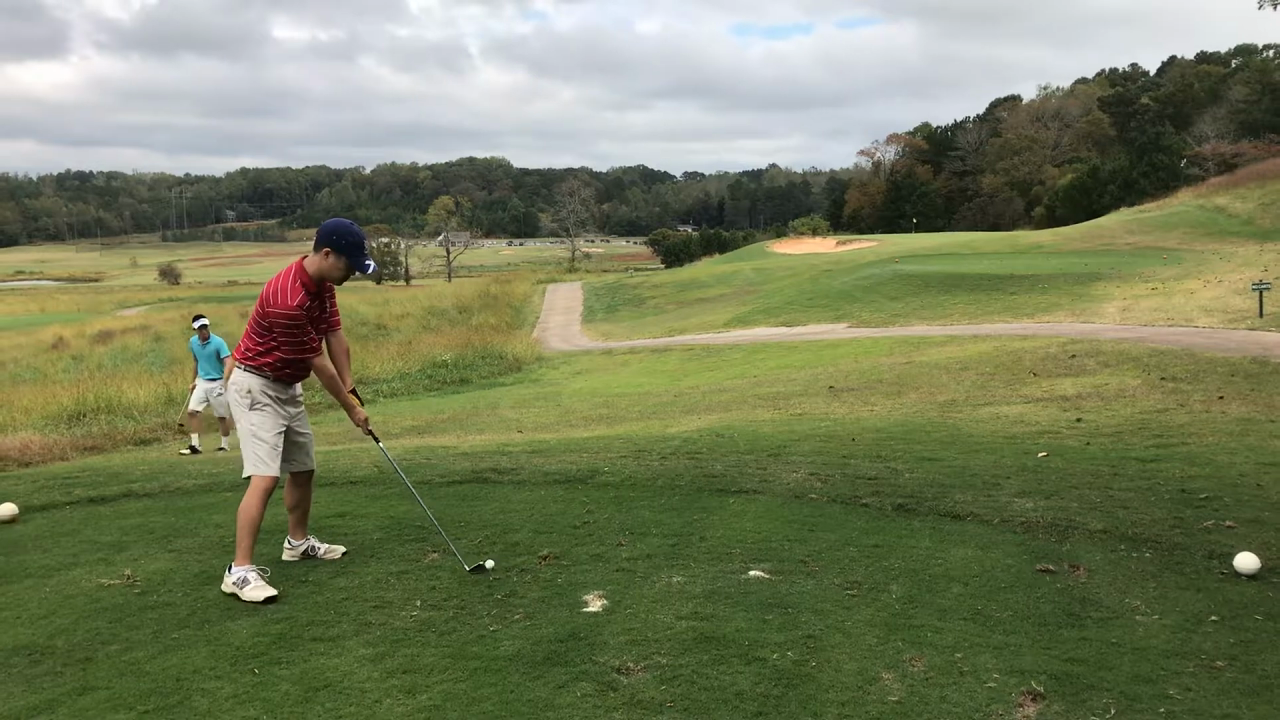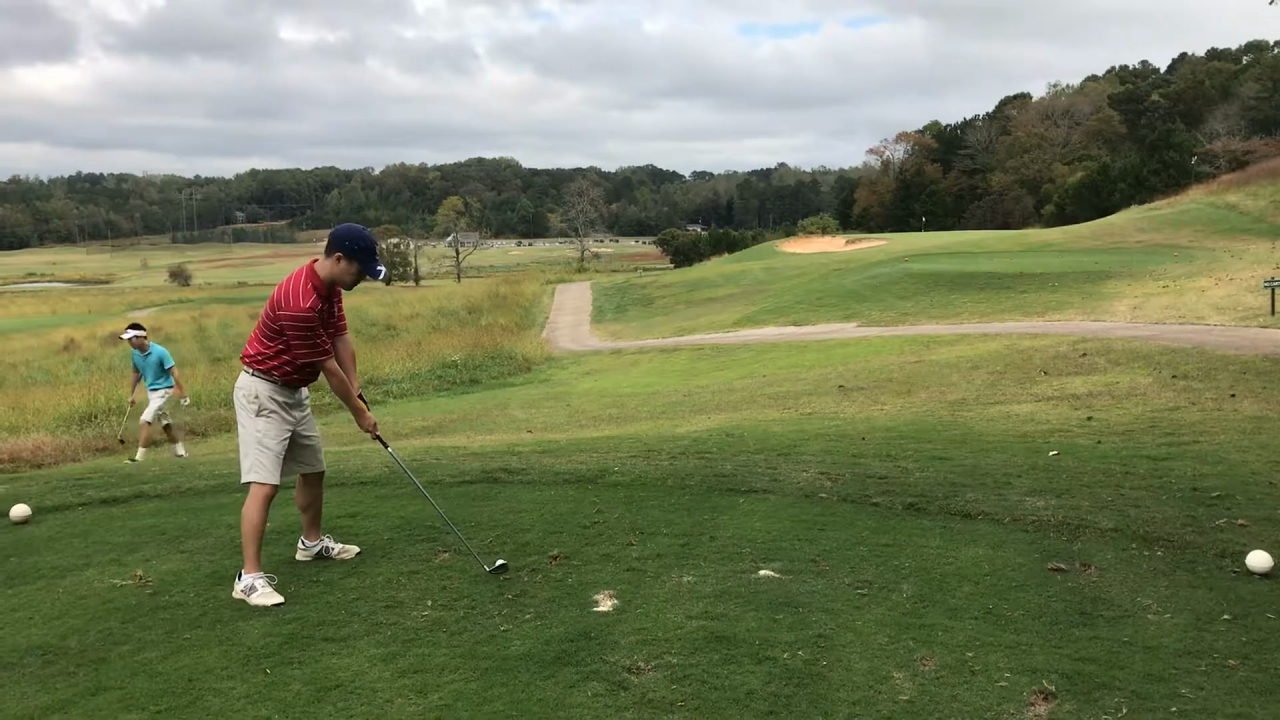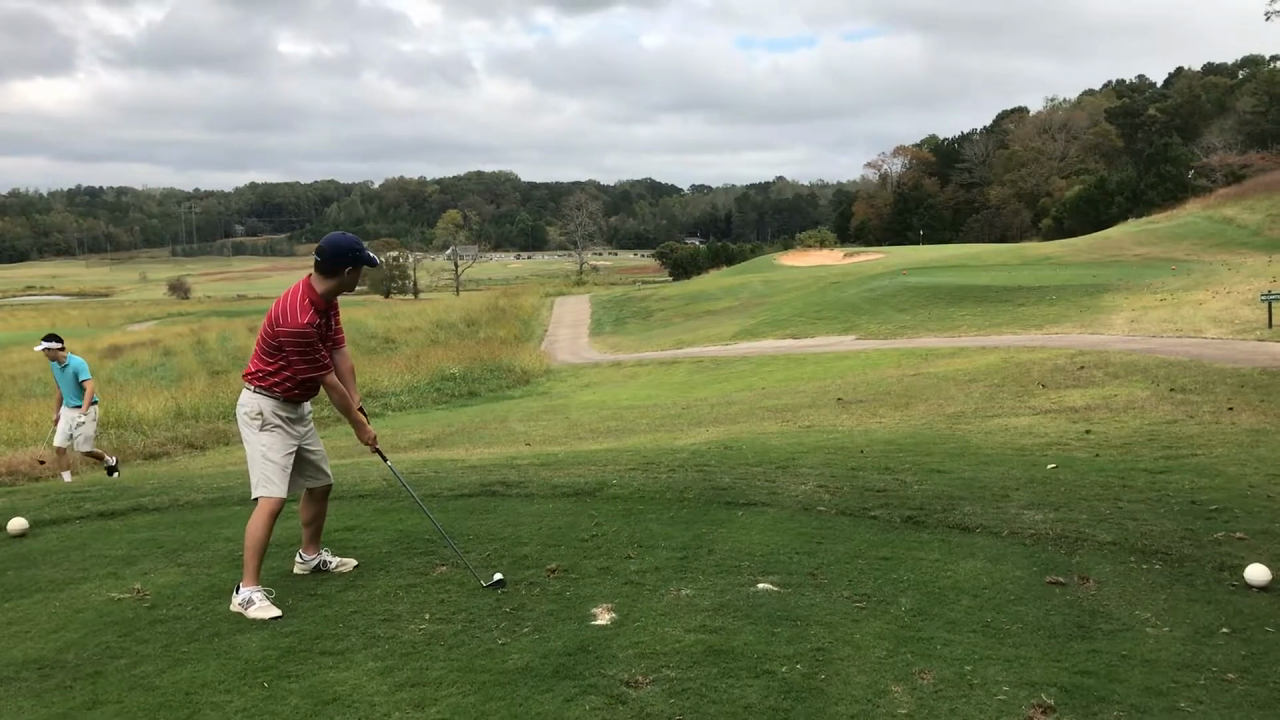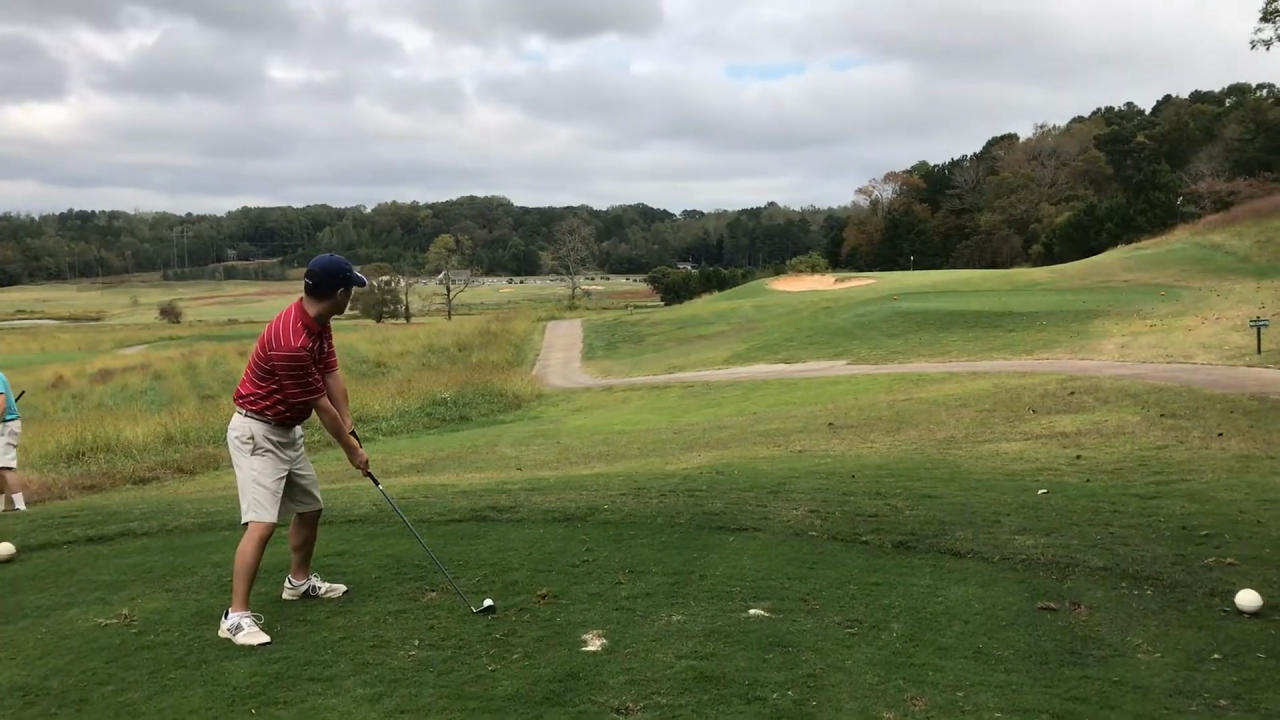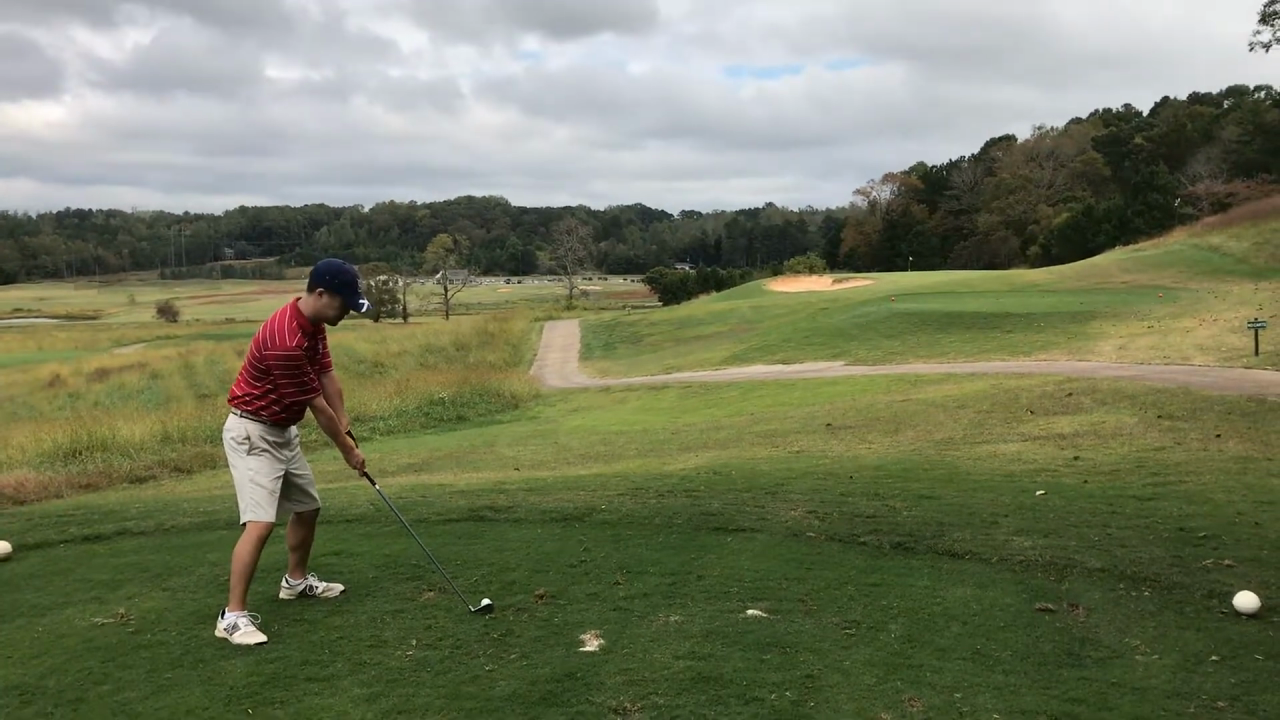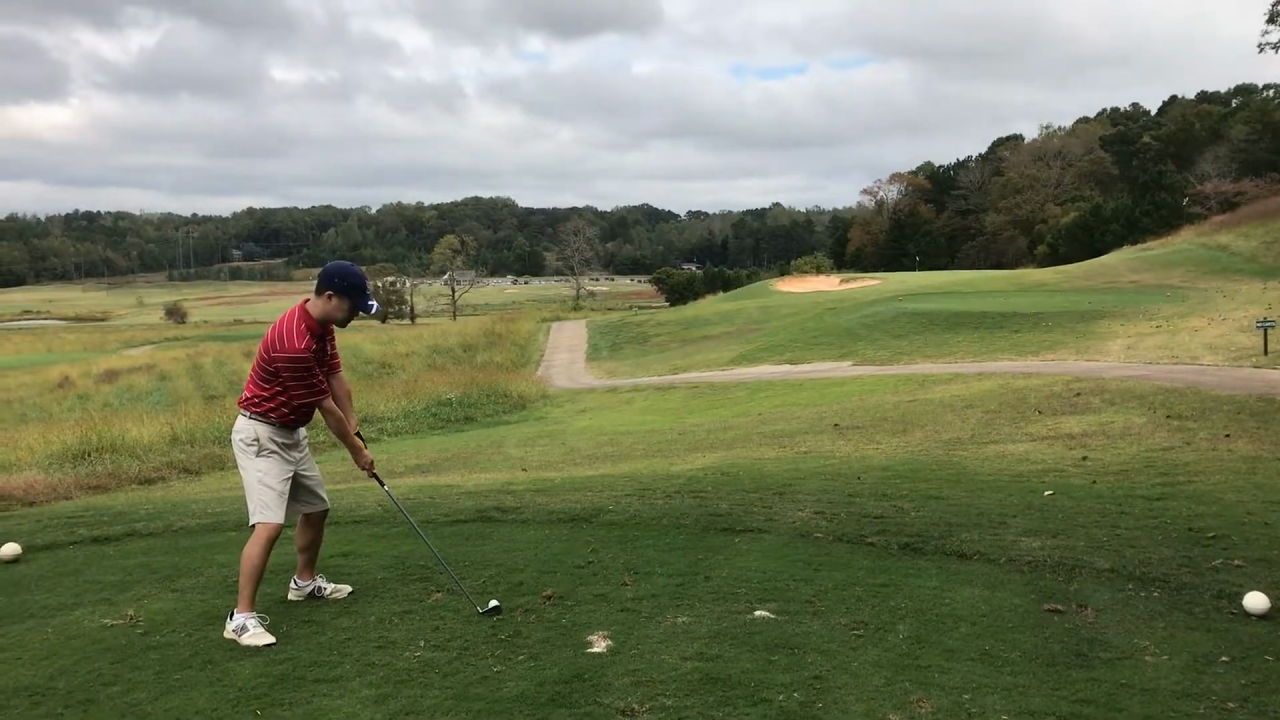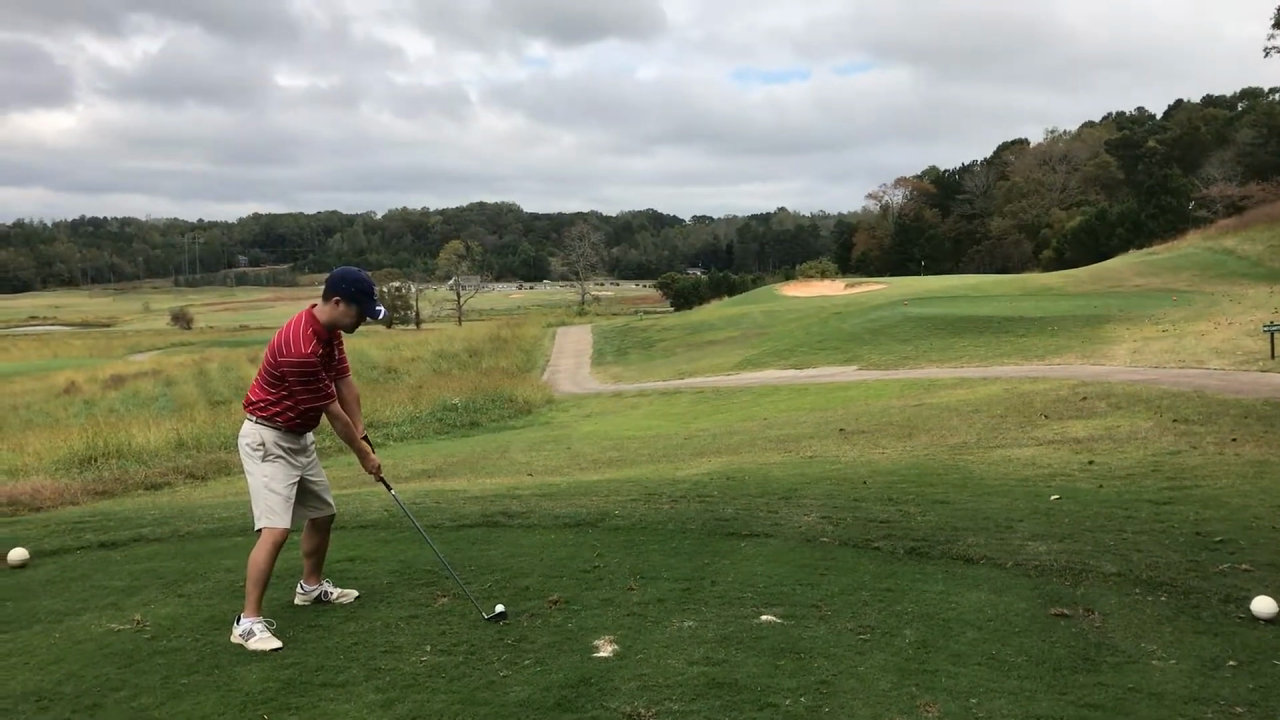
dt=0.7s
person 1, frame 1
left shoulder: (322, 284)
right shoulder: (288, 299)
left elbow: (336, 337)
right elbow: (318, 362)
left wrist: (352, 390)
right wrist: (351, 408)
left hip: (287, 386)
right hip: (257, 387)
left knee: (302, 469)
right knee: (265, 478)
left ankle: (298, 542)
right ankle: (240, 570)
person 1, frame 2
left shoulder: (329, 286)
right shoulder: (299, 302)
left elbow: (341, 341)
right elbow: (328, 367)
left wrist: (358, 394)
right wrist: (359, 413)
left hip: (294, 390)
right hip: (264, 392)
left knee: (312, 469)
right knee: (264, 484)
left ankle: (312, 542)
right ankle: (249, 577)
person 1, frame 3
left shoulder: (326, 300)
right shoulder: (298, 319)
left elbow: (340, 355)
right elbow: (329, 382)
left wrist: (359, 407)
right wrist: (359, 426)
left hip: (296, 407)
right hip: (267, 409)
left knee: (319, 482)
right knee: (271, 498)
left ankle: (310, 555)
right ankle: (247, 590)
person 1, frame 4
left shoulder: (318, 324)
right shoulder: (291, 342)
left elbow: (333, 378)
right elbow: (322, 406)
left wrist: (351, 431)
right wrist: (351, 450)
left hip: (286, 430)
right hip: (258, 433)
left knee: (310, 507)
right knee: (262, 523)
left ankle: (299, 580)
right ankle: (236, 616)
person 1, frame 5
left shoulder: (313, 324)
right shoulder: (285, 342)
left elbow: (328, 378)
right elbow: (317, 405)
left wrist: (347, 430)
right wrist: (347, 450)
left hip: (282, 430)
right hip: (253, 433)
left knee: (307, 506)
right knee: (260, 522)
left ankle: (296, 580)
right ankle: (233, 615)
person 1, frame 6
left shoulder: (321, 326)
right shoulder: (294, 343)
left elbow: (336, 379)
right elbow: (326, 407)
left wrist: (356, 430)
right wrist: (356, 450)
left hip: (291, 432)
right hip: (262, 435)
left knee: (316, 507)
right knee: (269, 524)
left ankle: (305, 581)
right ankle: (241, 616)
person 1, frame 7
left shoulder: (330, 331)
right shoulder: (300, 347)
left elbow: (345, 383)
right elbow: (333, 410)
left wrist: (363, 436)
right wrist: (364, 454)
left hip: (299, 437)
right hip: (269, 440)
left knee: (322, 512)
right knee: (276, 530)
left ankle: (312, 586)
right ankle: (249, 620)
